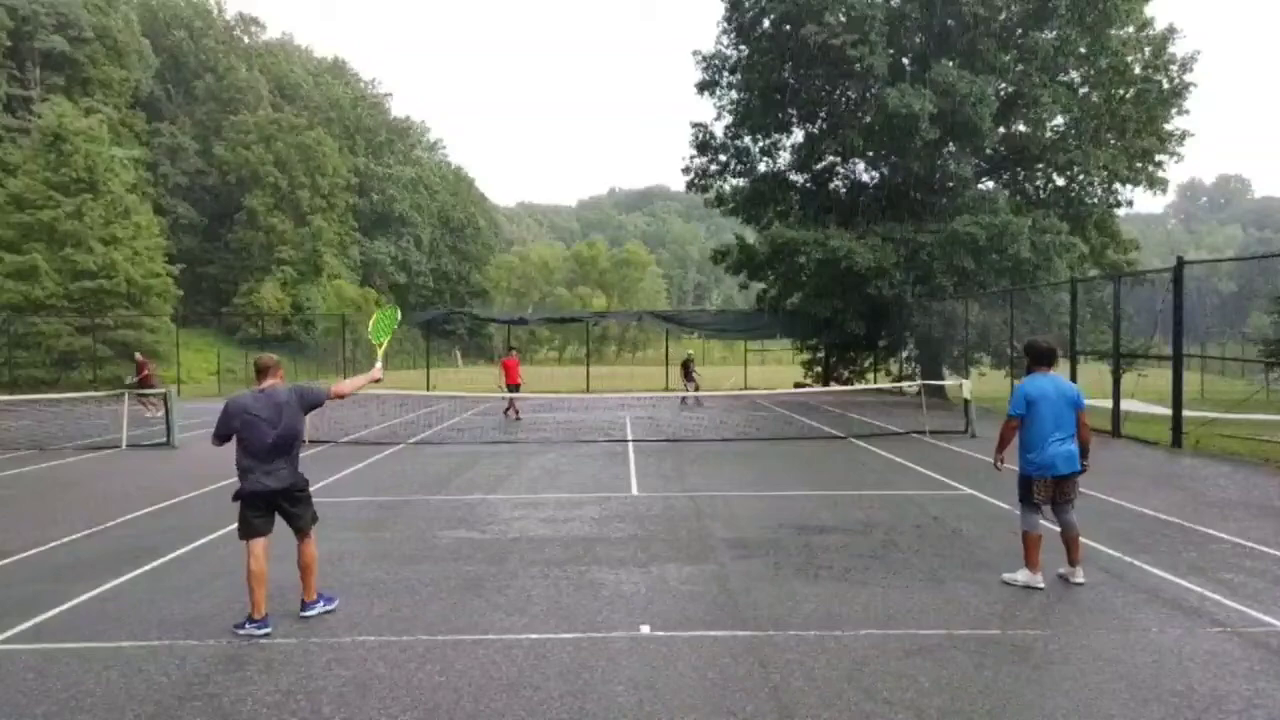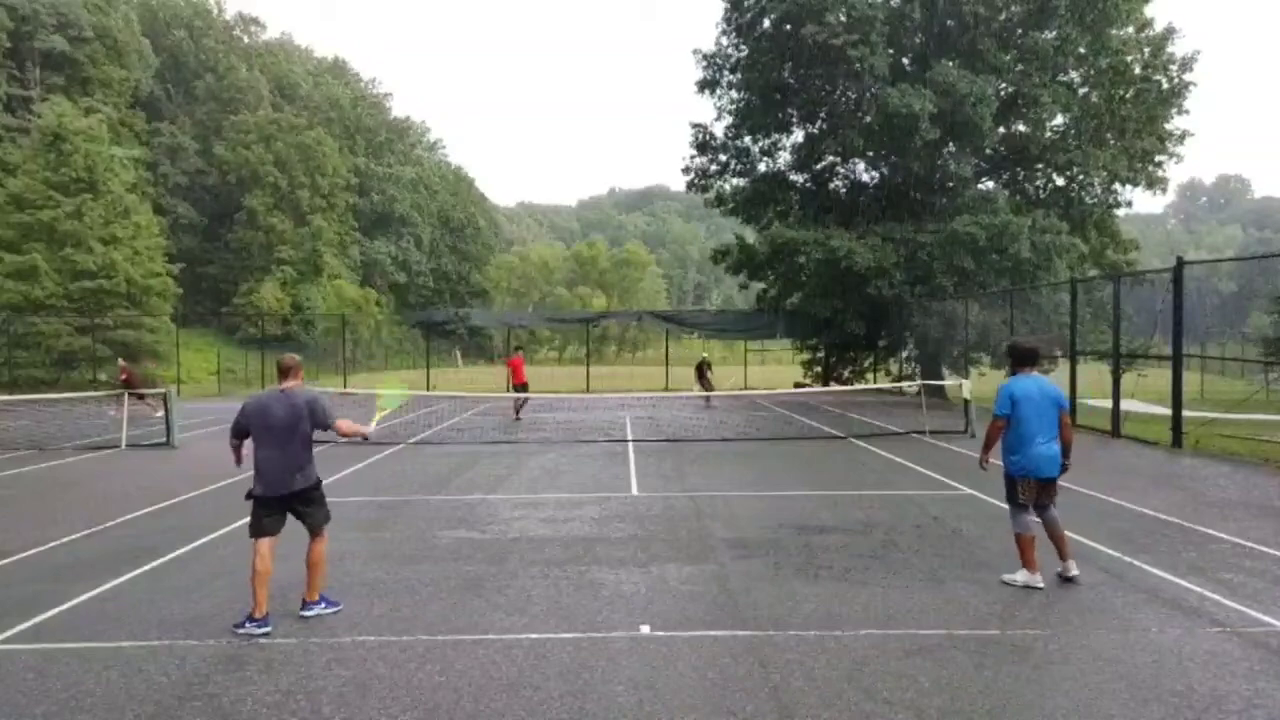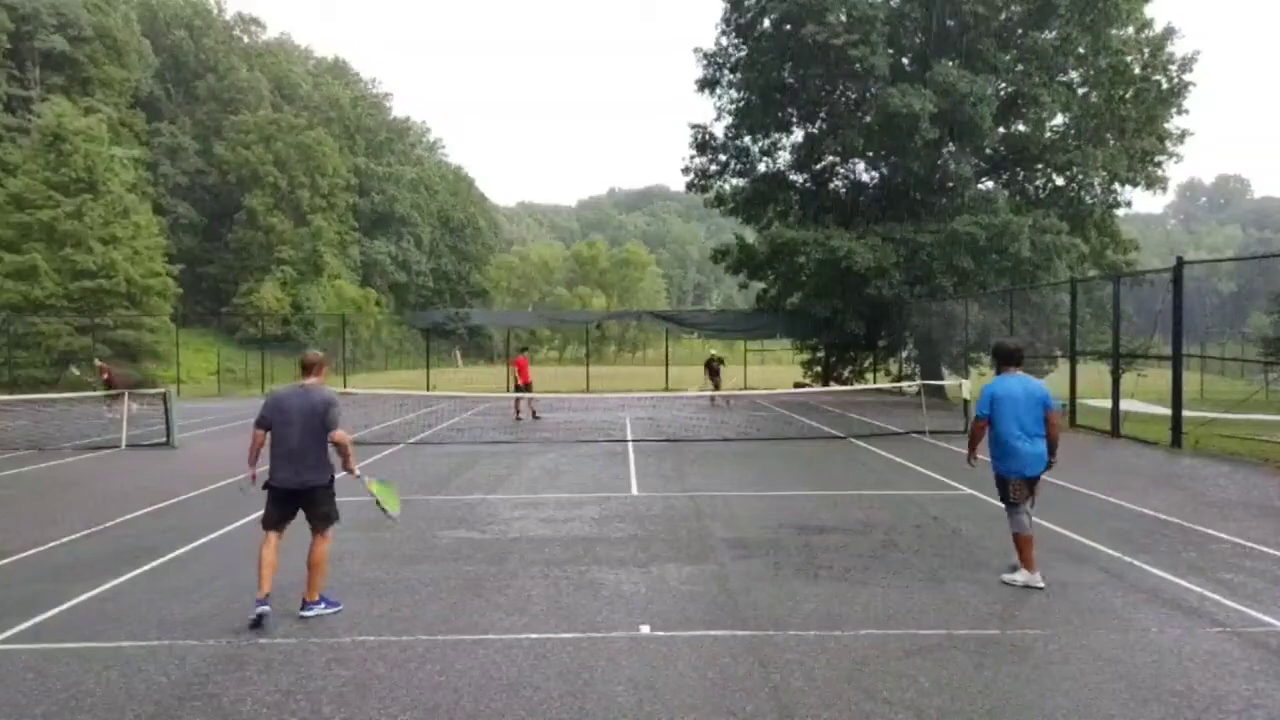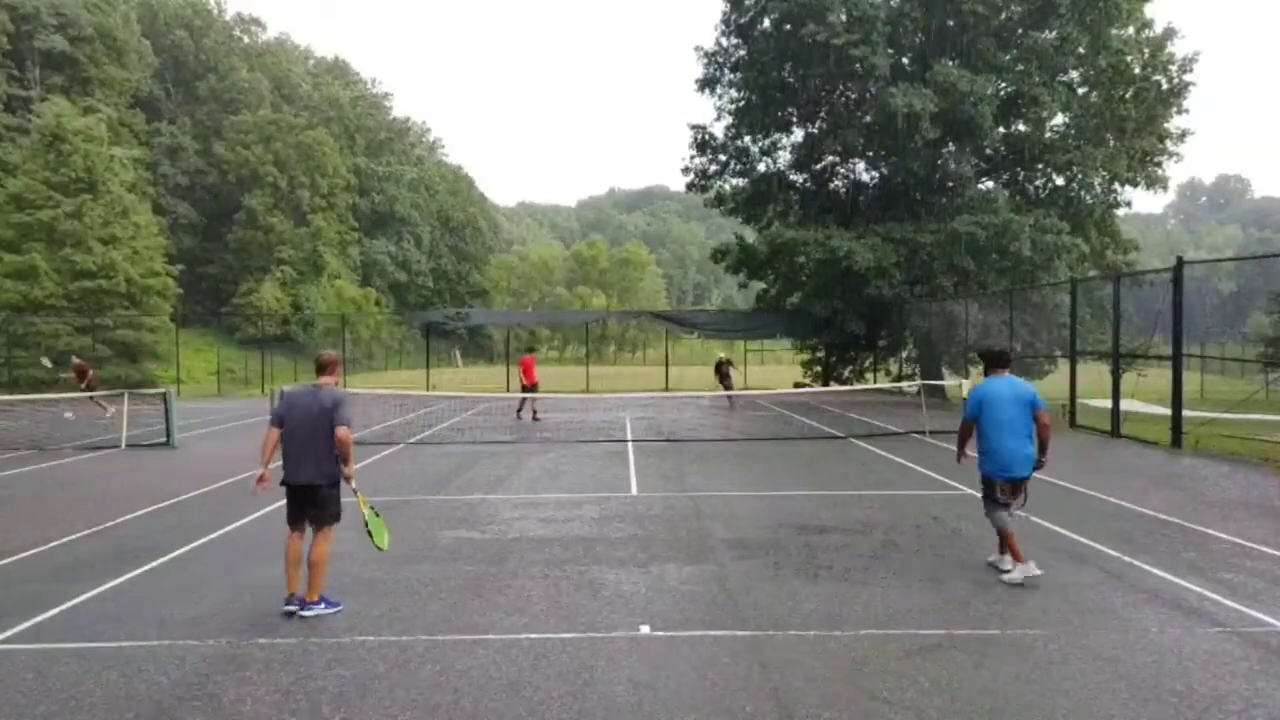
dt=0.2s
person 1, frame 1
left shoulder: (236, 405)
right shoulder: (294, 395)
left elbow: (217, 441)
right elbow: (339, 391)
right wrist: (371, 375)
left hip: (254, 487)
right hip: (289, 483)
left knee: (256, 548)
right knee: (306, 537)
left ankle: (258, 618)
right ankle: (311, 600)
person 1, frame 2
left shoulder: (253, 404)
right shoulder: (308, 400)
left elbow: (235, 440)
right elbow: (340, 427)
left wrist: (238, 456)
right wrist: (362, 430)
left hip: (266, 486)
right hip: (303, 483)
left knee: (263, 547)
right knee: (318, 536)
left ankle: (258, 616)
right ankle: (312, 600)
person 1, frame 3
left shoulder: (276, 397)
right shoulder: (326, 397)
left elbow: (259, 433)
right elbow: (337, 436)
left wrist: (252, 465)
right wrist: (349, 459)
left hip: (281, 479)
right hip: (316, 479)
left knee: (271, 537)
right knee: (321, 535)
left ankle: (263, 598)
right ankle: (312, 601)
person 1, frame 4
left shoulder: (290, 395)
right shoulder: (337, 397)
left elbow: (273, 432)
right elbow: (341, 434)
left wrist: (264, 467)
right wrist: (348, 463)
left hip: (294, 476)
right hip: (324, 477)
left knee: (296, 532)
right knee: (323, 535)
left ankle: (291, 596)
right ankle: (312, 600)
person 2, frame 1
left shoulder: (1025, 388)
right shoulder: (1071, 387)
left elbow: (1012, 425)
right elbow: (1083, 425)
left wrist: (999, 451)
right wrist: (1084, 457)
left hip: (1037, 464)
right hip: (1068, 461)
left knee: (1031, 513)
right knee: (1065, 513)
left ankle: (1032, 573)
right ankle: (1075, 569)
person 2, frame 2
left shoulder: (1010, 388)
right shoulder: (1053, 389)
left elbow: (998, 425)
right elbow: (1066, 426)
left wrist: (985, 452)
right wrist: (1066, 457)
left hip: (1022, 464)
right hip: (1050, 461)
left knee: (1021, 514)
right knee: (1047, 510)
left ankle: (1031, 573)
right ankle: (1068, 564)
person 2, frame 3
left shoulder: (993, 388)
right shoulder: (1039, 387)
left elbow: (980, 425)
right elbow: (1053, 424)
left wrist: (972, 449)
right wrist: (1051, 454)
left hip: (1010, 461)
right hip: (1036, 458)
left knee: (1016, 512)
right knee: (1023, 507)
left ankle: (1030, 572)
right ankle: (1026, 562)
person 2, frame 4
left shoulder: (980, 391)
right shoulder: (1027, 388)
left elbow: (967, 427)
right elbow: (1043, 423)
left wrist: (960, 449)
right wrist: (1042, 453)
left hip: (996, 462)
right hip: (1023, 461)
left knee: (996, 510)
right knee: (1005, 507)
left ankle: (1023, 564)
right ankle: (1004, 557)
